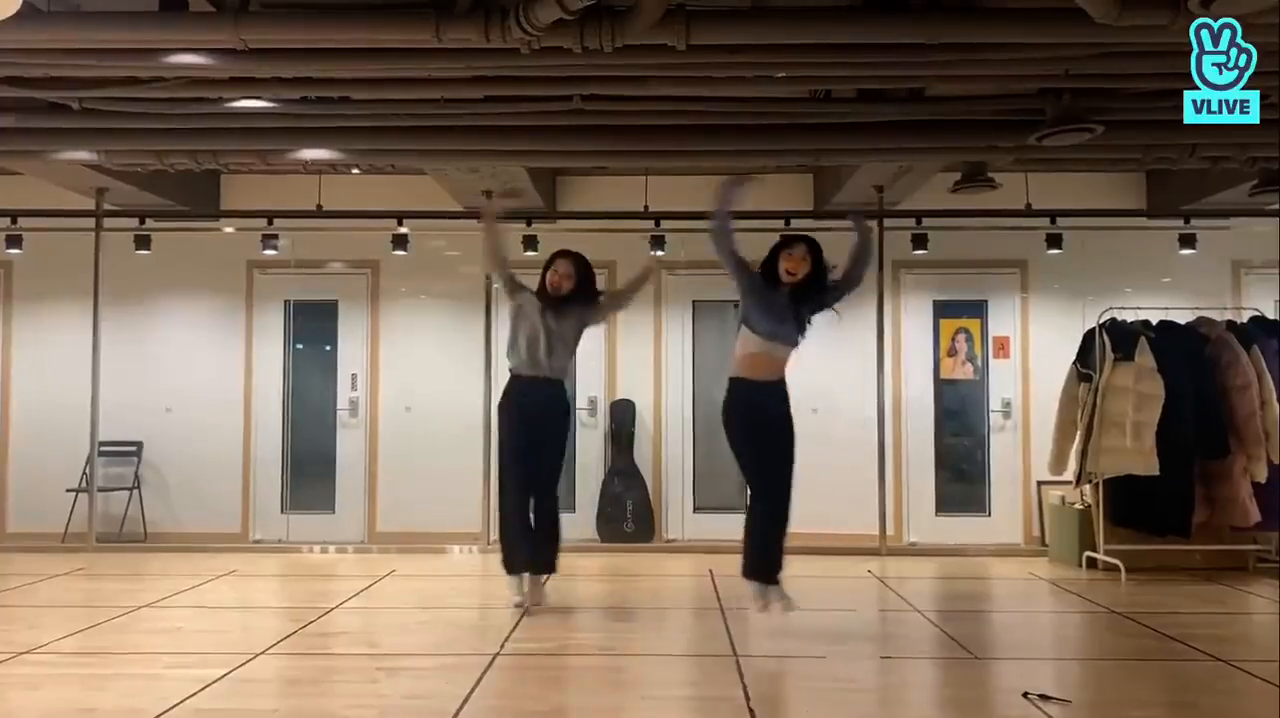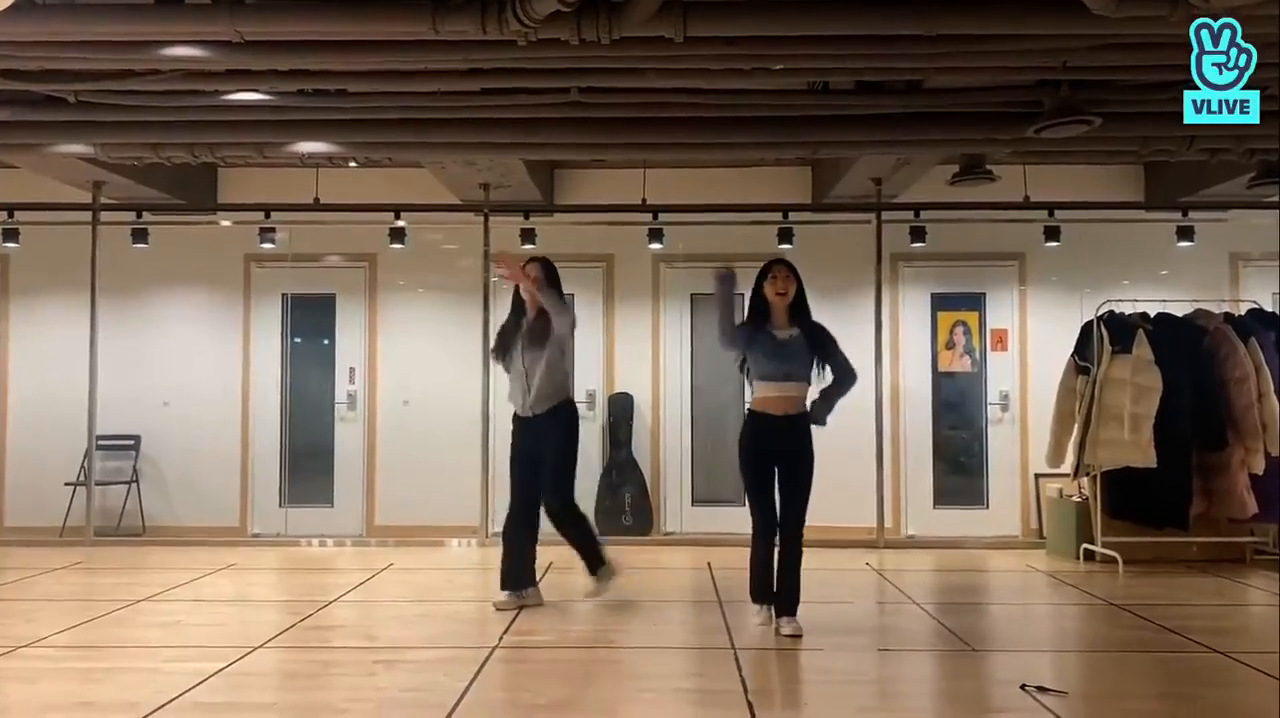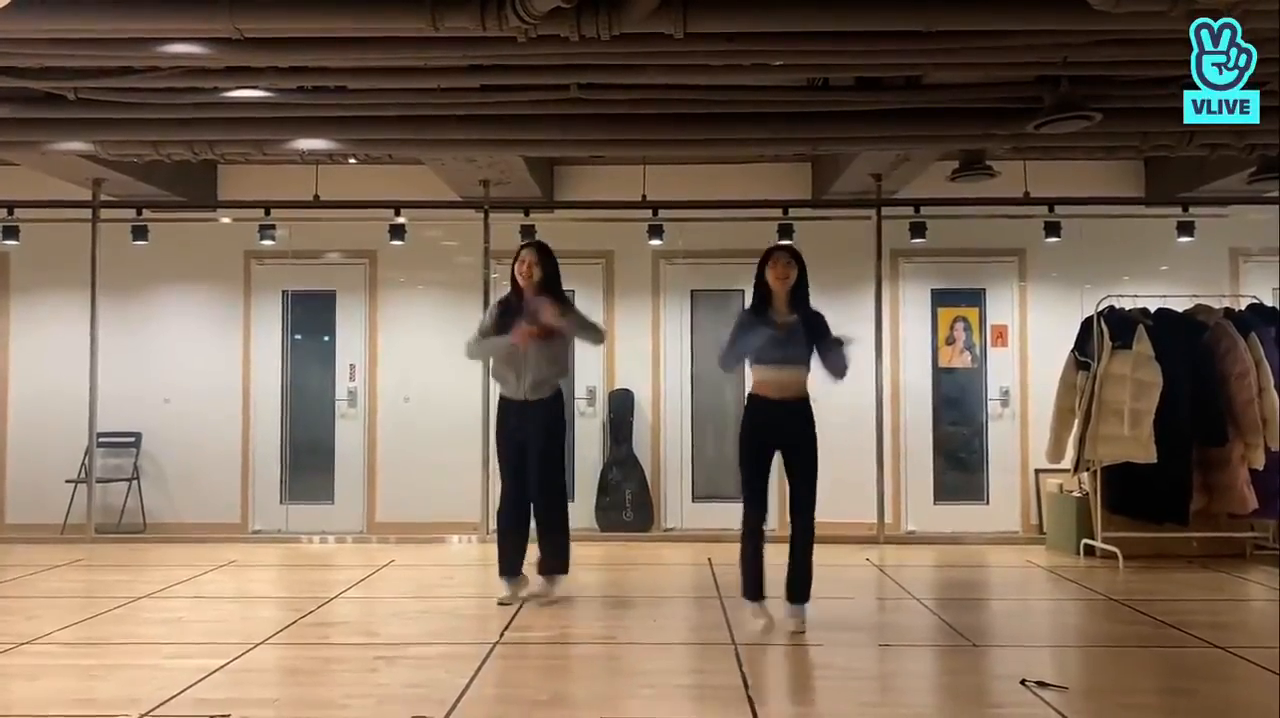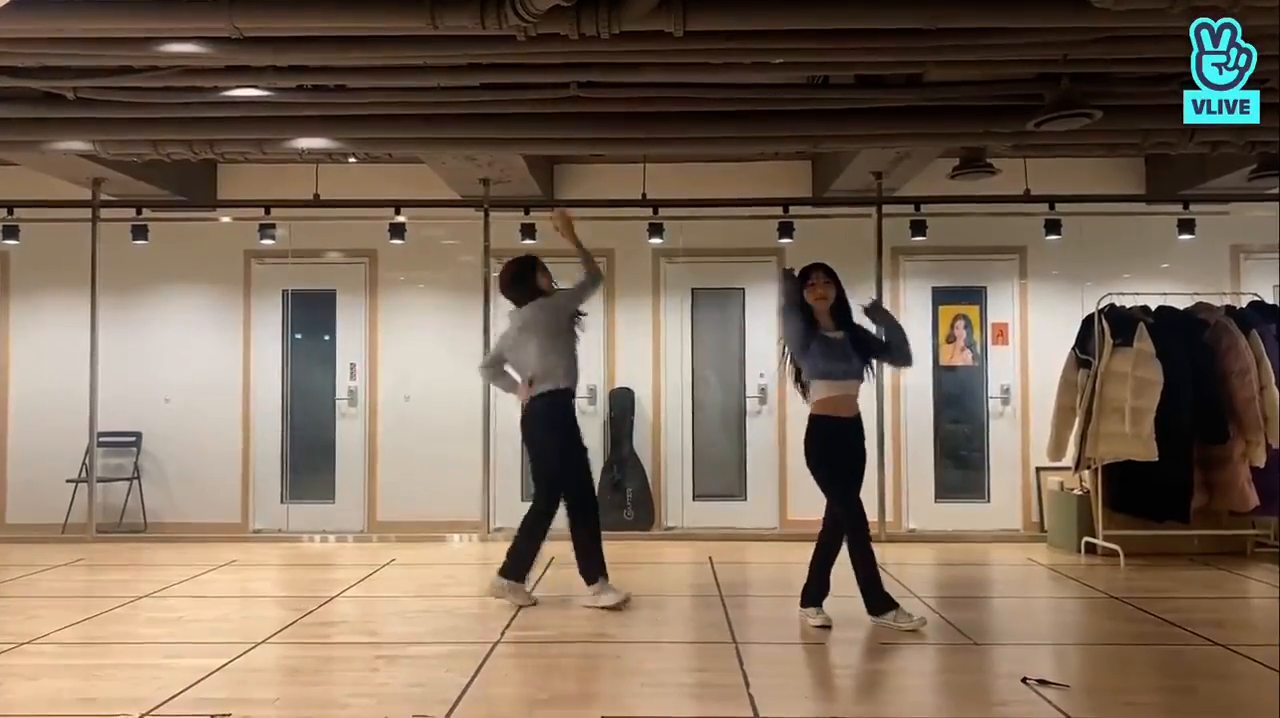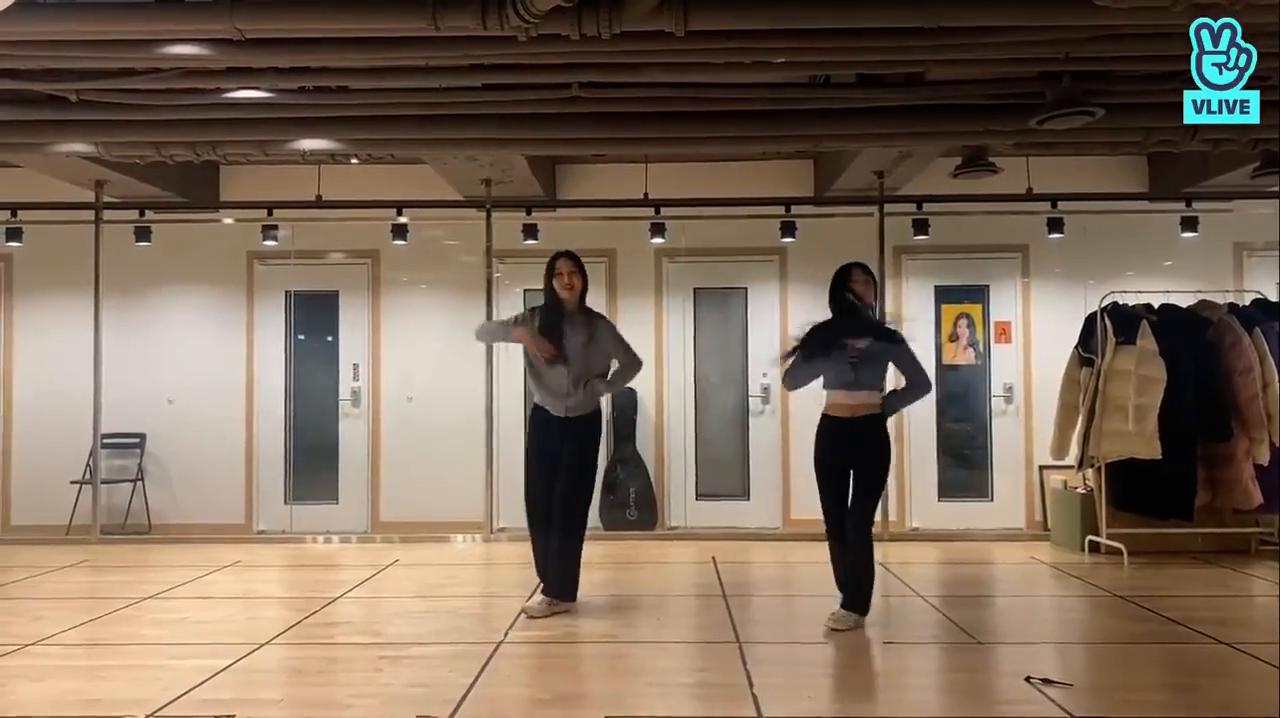
dt=1s
person 1, frame 1
left shoulder: (805, 303)
right shoulder: (753, 288)
left elbow: (850, 281)
right elbow: (722, 243)
left wrist: (863, 237)
right wrist: (724, 201)
left hip: (775, 398)
right hip: (742, 396)
left knee: (780, 490)
right knee: (762, 486)
left ankle: (769, 577)
right ankle: (756, 574)
person 1, frame 2
left shoulder: (812, 333)
right shoulder: (750, 333)
left elbow: (846, 375)
right elbow: (727, 339)
left wrist: (823, 405)
right wrist: (725, 296)
left hip: (797, 433)
right hip: (758, 431)
left knee: (793, 526)
right knee: (765, 524)
left ankle: (787, 610)
right ankle: (763, 601)
person 1, frame 3
left shoulder: (812, 321)
right shoulder: (750, 319)
left elbow: (838, 371)
right elbow: (727, 362)
left wrist: (837, 350)
right wrist: (754, 339)
left hip: (799, 419)
right hip: (759, 419)
left knee: (803, 514)
right knee: (755, 511)
left ankle: (797, 600)
right ankle: (754, 596)
person 1, frame 4
left shoulder: (855, 335)
right shoulder: (802, 338)
left elbow: (902, 359)
right elbow: (789, 318)
left wrist: (885, 318)
right wrist: (790, 284)
left hip: (852, 433)
right hip: (822, 435)
left knee: (838, 519)
right knee: (854, 519)
left ankle: (811, 600)
right ankle: (881, 606)
person 1, frame 5
left shoulder: (888, 340)
right shoulder: (824, 338)
left elbow: (921, 383)
right elbow: (789, 381)
left wrist: (887, 406)
right wrist: (822, 360)
left hip: (871, 435)
right hip: (831, 433)
left knee: (860, 523)
right knee: (835, 524)
left ankle: (852, 606)
right ankle: (853, 598)
person 2, frame 1
left shoulder: (579, 311)
right shoulder: (523, 301)
left elbow: (619, 299)
right elbow: (497, 266)
left wrist: (647, 272)
right wrist: (490, 226)
left hip: (553, 397)
right hip: (519, 394)
left knee: (545, 488)
right knee: (515, 482)
left ankle: (538, 571)
right ankle: (517, 571)
person 2, frame 2
left shoulder: (555, 323)
right shoulder: (512, 329)
left elbow: (566, 320)
left wrist: (530, 284)
left hip: (557, 418)
right hip: (524, 422)
left knee: (558, 501)
right knee: (522, 504)
left ankle: (599, 566)
right ankle: (522, 586)
person 2, frame 3
left shoulder: (559, 309)
right shoulder: (500, 310)
left elbow: (596, 336)
right elbow: (473, 349)
left wrist: (558, 322)
right wrist: (512, 340)
left hip: (546, 407)
right hip: (509, 408)
left knee: (546, 489)
right knee: (513, 493)
left ankle: (550, 571)
right ankle: (512, 575)
person 2, frame 4
left shoulder: (517, 322)
right shoulder: (551, 308)
left elbow: (489, 367)
right elbow: (593, 279)
left wrist: (517, 387)
right wrist: (572, 238)
left hip: (541, 411)
right hip: (553, 413)
left knee: (547, 499)
right knee: (581, 495)
left ankle: (512, 577)
right ankle: (597, 582)
person 2, frame 5
left shoulder: (598, 326)
right shoulder: (534, 320)
left elbow: (631, 363)
right elbow: (481, 332)
left wrist: (602, 388)
right wrist: (520, 335)
left hip: (583, 424)
right hip: (543, 421)
left knee: (569, 507)
right knee: (538, 506)
left ankle: (558, 592)
right ankle: (556, 586)
